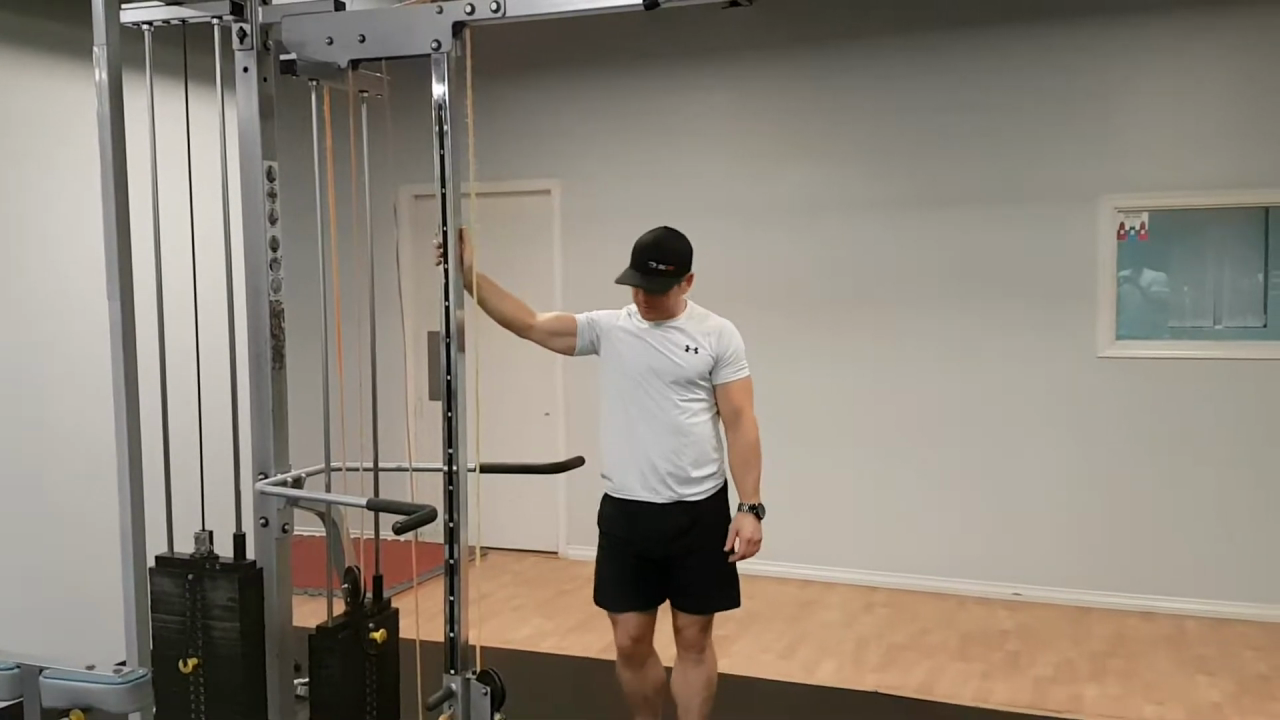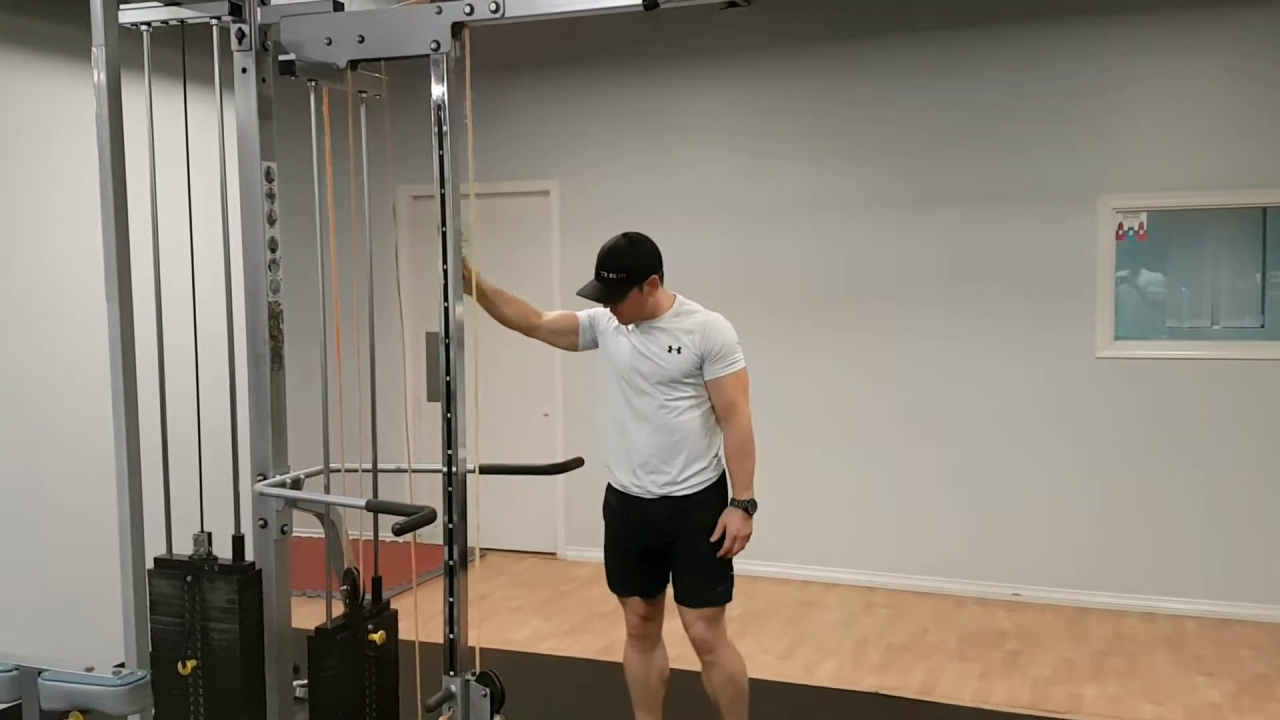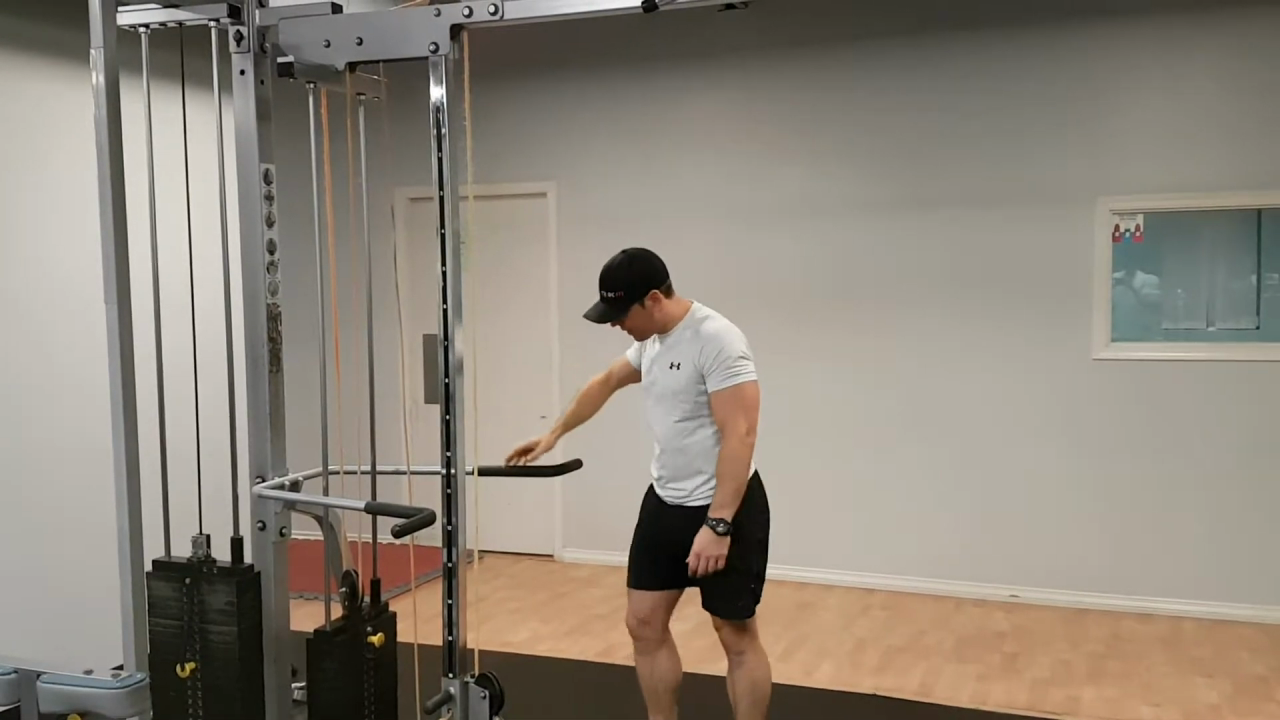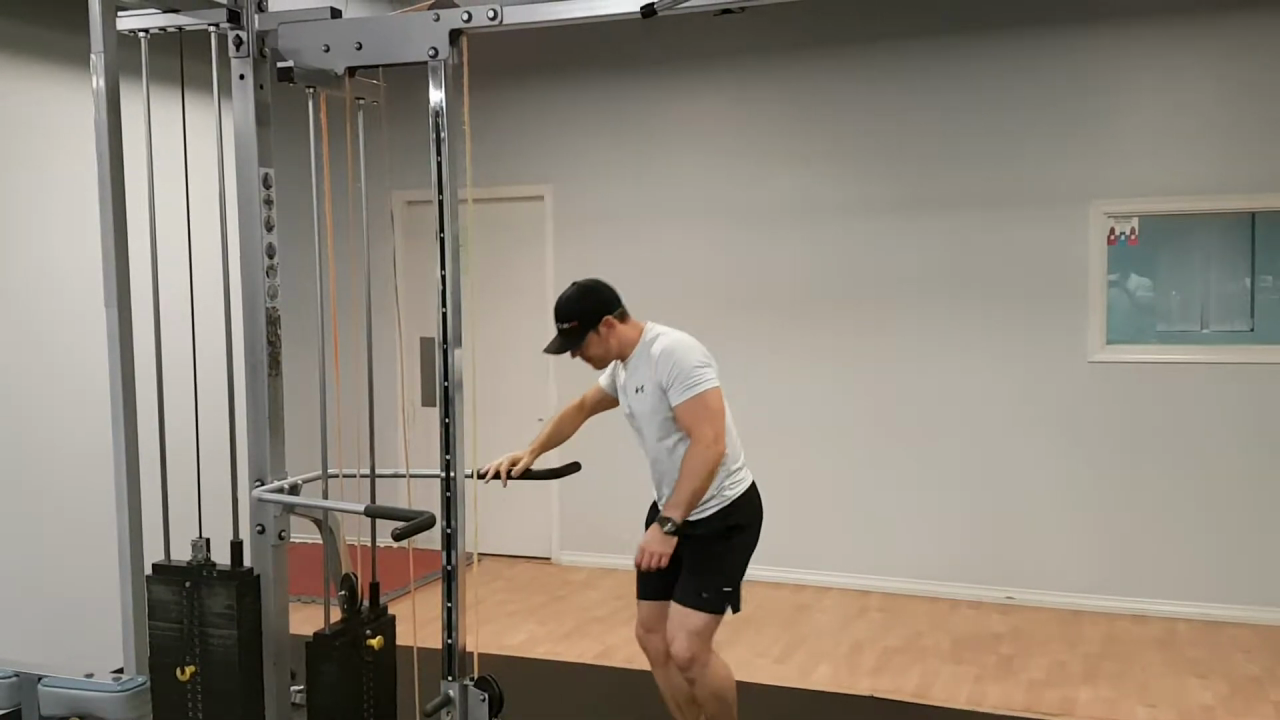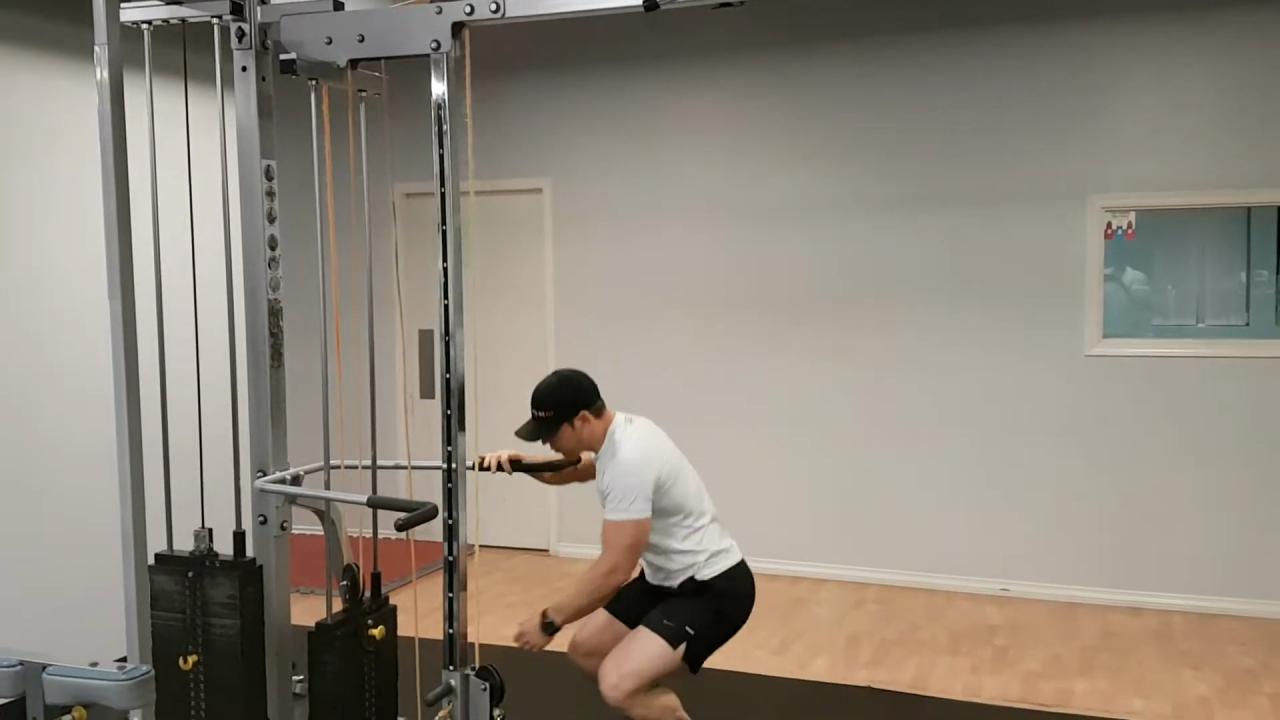
dt=0.4s
person 1, frame 1
left shoulder: (718, 334)
right shoulder: (607, 328)
left elbow: (740, 422)
right elbow: (528, 324)
left wrist: (750, 507)
right wrist: (470, 273)
left hip: (698, 513)
right hip: (625, 512)
left knee: (694, 640)
right knee: (631, 644)
person 1, frame 2
left shoulder: (707, 330)
right shoulder: (604, 324)
left elbow: (735, 420)
right elbow: (533, 322)
left wrist: (742, 503)
right wrist: (475, 285)
left hip: (695, 504)
right hip: (627, 502)
left knee: (706, 637)
right knee: (641, 629)
person 1, frame 3
left shoulder: (717, 340)
right shoulder: (651, 341)
left elbow: (739, 436)
right elbow: (607, 381)
left wrist: (718, 525)
right wrist: (552, 434)
left hip: (723, 508)
right hip: (665, 503)
left knee: (737, 636)
right knee: (643, 625)
person 1, frame 4
left shoulder: (673, 353)
right shoulder: (623, 365)
left elbow: (708, 444)
right elbow: (581, 408)
left wrist: (668, 525)
right wrist: (531, 452)
left hip: (722, 514)
right hip: (673, 512)
left knee: (685, 649)
right knee: (653, 637)
person 1, frame 5
left shoulder: (630, 460)
right shoulder: (618, 433)
left elbow: (614, 569)
right elbow: (575, 469)
left wrist: (548, 622)
right wrist: (522, 463)
left hip: (713, 588)
left knee: (618, 683)
right knee: (586, 649)
